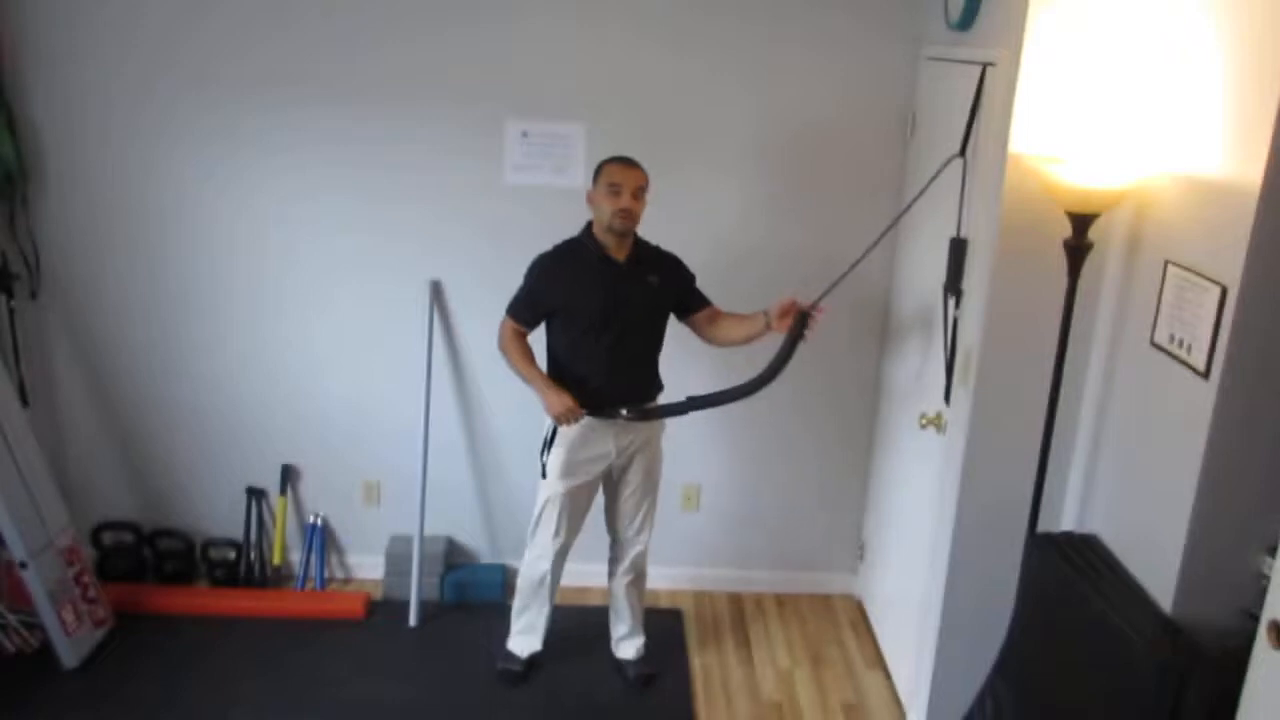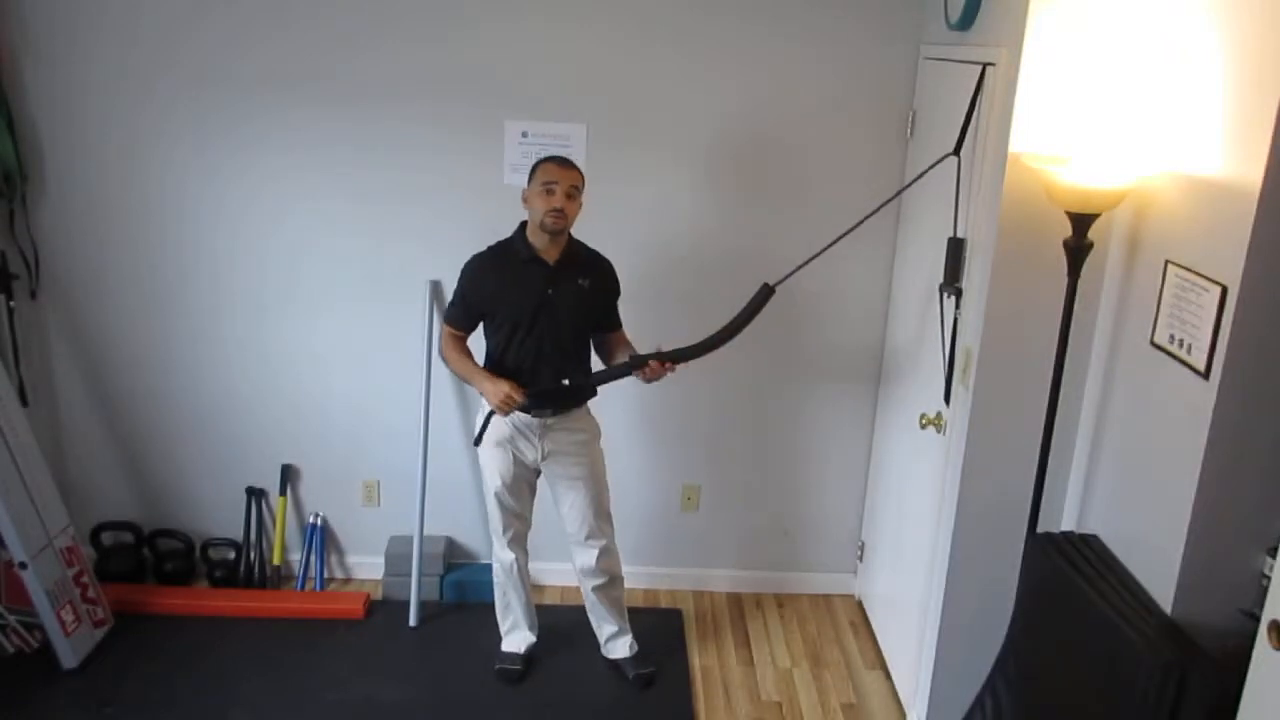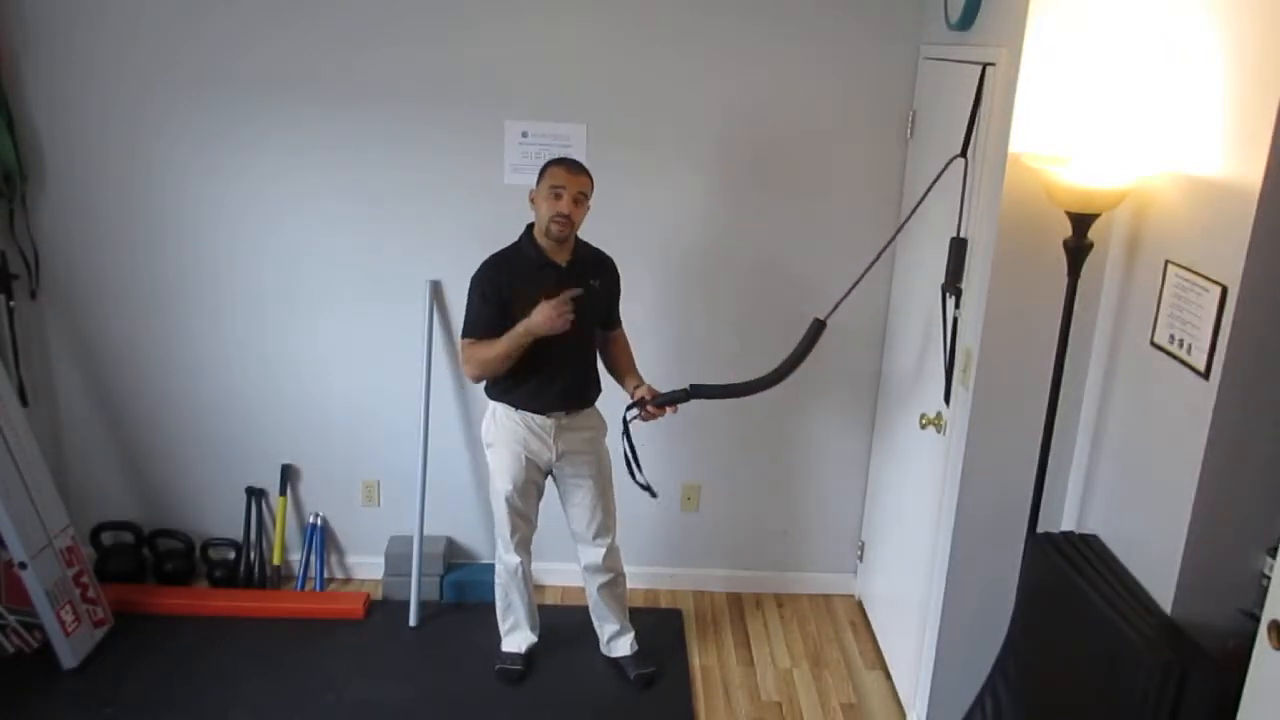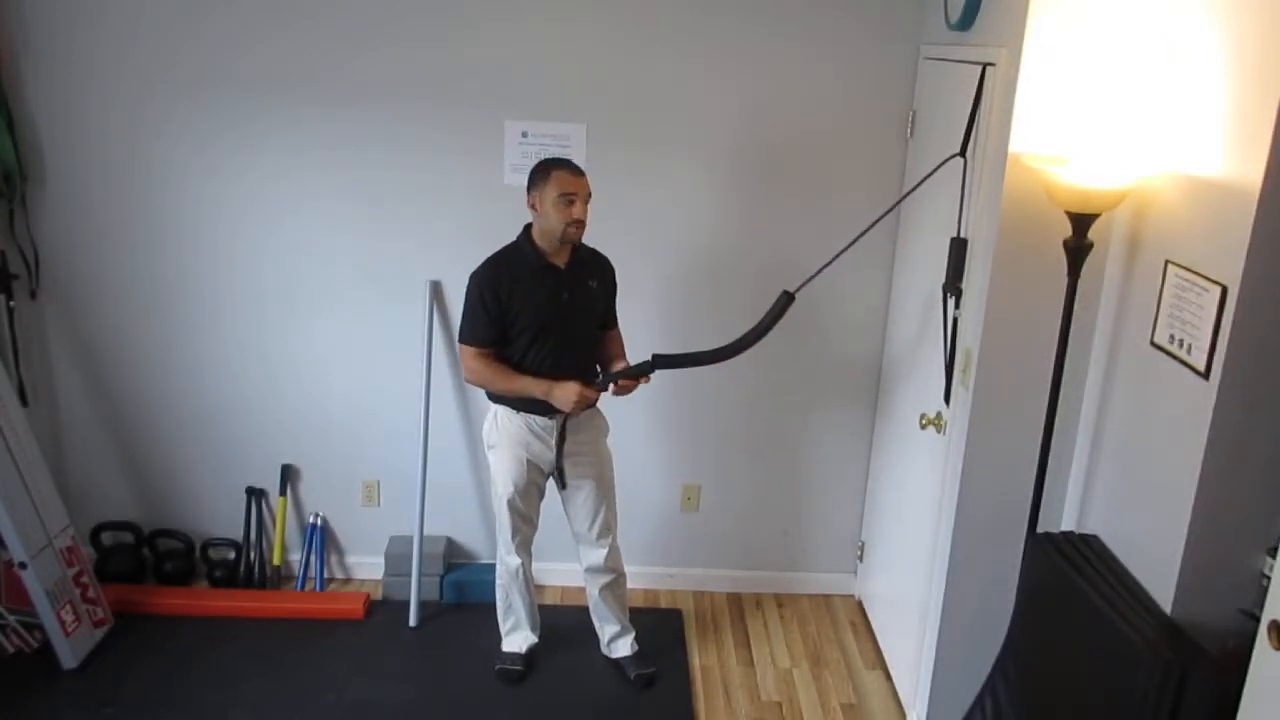
dt=1s
person 1, frame 1
left shoulder: (665, 269)
right shoulder: (556, 266)
left elbow: (711, 324)
right elbow: (511, 335)
left wrist: (766, 322)
right wrist: (546, 387)
left hip: (641, 428)
right hip: (577, 427)
left knee: (632, 545)
right knee: (550, 541)
left ankle: (628, 645)
right ankle: (521, 642)
person 1, frame 2
left shoulder: (597, 270)
right shoulder: (487, 267)
left elbow: (611, 342)
right elbow: (450, 339)
left wrist: (642, 363)
right wrist: (483, 379)
left hip: (572, 424)
right hip: (506, 424)
left knee: (595, 542)
right knee: (508, 542)
left ankle: (619, 643)
right ankle: (516, 639)
person 1, frame 3
left shoulder: (601, 268)
right shoulder: (498, 272)
right elbow: (473, 365)
left wrist: (634, 384)
right wrist: (530, 327)
left hip: (581, 424)
right hip: (515, 424)
left knee: (599, 543)
right knee: (513, 544)
left ankle: (619, 642)
right ankle: (517, 640)
person 1, frame 4
left shoulder: (598, 268)
right shoulder: (495, 275)
right elbow: (473, 365)
left wrist: (619, 368)
right wrist: (549, 389)
left hip: (584, 424)
right hip: (517, 426)
left knee: (600, 544)
right knee: (515, 546)
left ankle: (619, 642)
right ankle: (518, 640)
